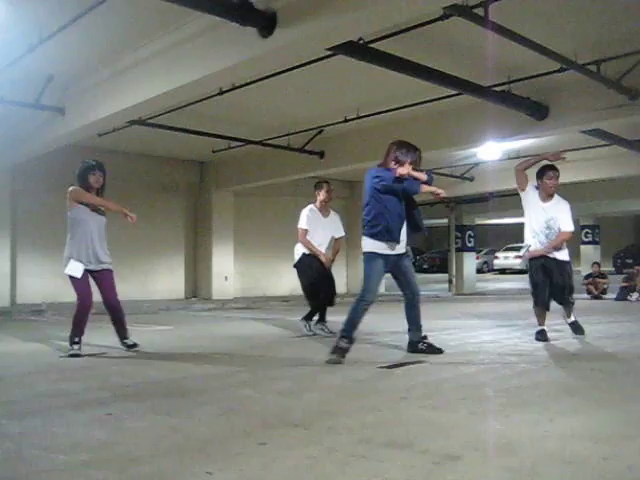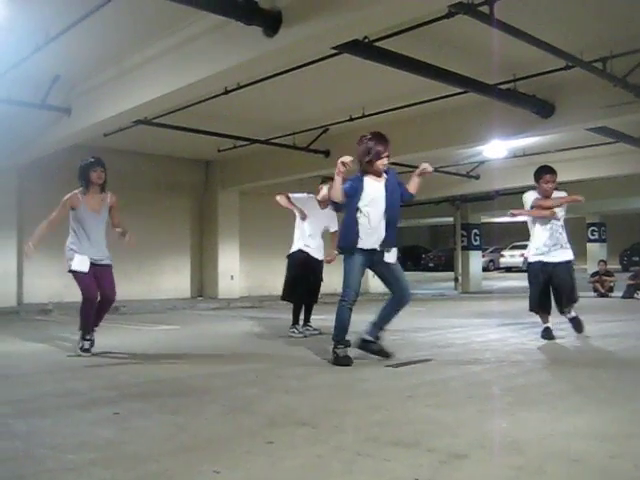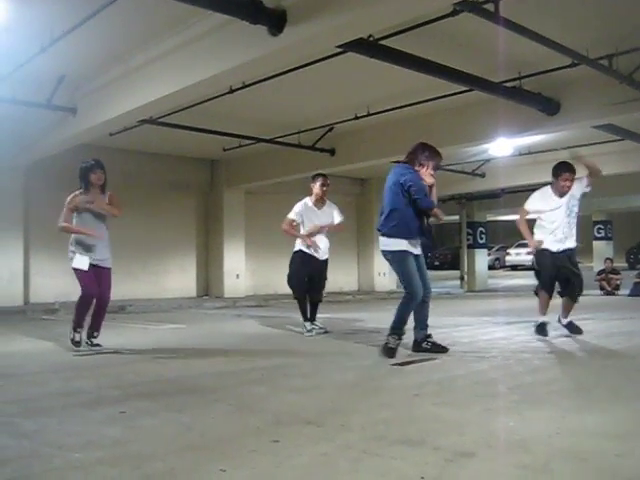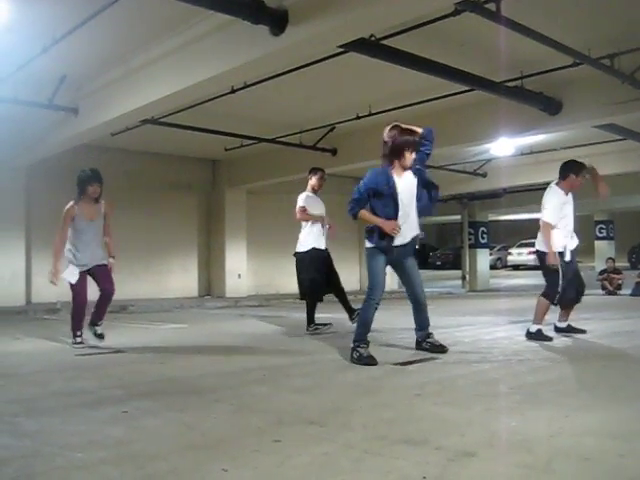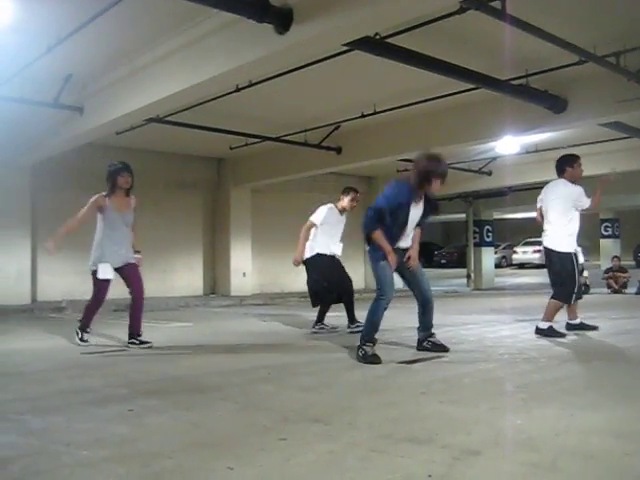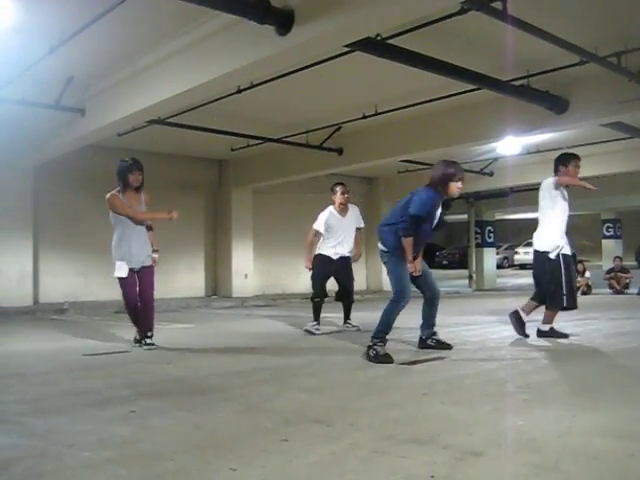
dt=0.5s
person 1, frame 1
left shoulder: (404, 179)
right shoulder: (377, 175)
left elbow: (424, 178)
right elbow: (413, 186)
left wrist: (410, 173)
right wrist: (433, 190)
left hip: (398, 248)
right hip: (376, 248)
left knee: (412, 294)
right knee: (368, 296)
left ankle: (417, 340)
right ankle: (343, 342)
person 1, frame 2
left shoulder: (390, 179)
right shoulder: (355, 181)
left elbow: (406, 196)
right elbow: (338, 202)
left wrist: (419, 175)
right wrist: (339, 173)
left hip: (383, 250)
right hip: (357, 248)
left knee: (403, 294)
right knee: (349, 297)
left ankle: (371, 337)
right ankle: (339, 346)
person 1, frame 3
left shoulder: (405, 176)
right shoulder: (406, 173)
left elbow: (424, 205)
right elbow: (423, 203)
left wrist: (431, 187)
right wrist: (437, 213)
left hip: (411, 244)
right hip: (396, 244)
left knee: (424, 292)
right knee: (414, 292)
left ankle: (421, 338)
right ankle: (393, 336)
person 1, frame 4
left shoulder: (414, 171)
right shoulder: (377, 177)
left elbow: (428, 137)
right elbow: (354, 207)
left wrist: (407, 131)
right wrist: (382, 222)
left hip: (404, 245)
right hip: (378, 245)
left knee: (418, 294)
right knee: (375, 295)
left ankle: (423, 337)
right ankle: (359, 345)
person 1, frame 5
left shoulder: (426, 199)
right shoulder: (397, 192)
right elbow: (371, 222)
left wrist: (414, 249)
right wrist: (389, 252)
left hip: (405, 251)
right hip: (382, 250)
left knee: (425, 294)
right knee: (385, 294)
left ankle: (426, 337)
right ankle: (366, 344)
person 1, frame 6
left shoulder: (438, 201)
right shoulder: (426, 196)
right elbow: (407, 228)
left wrist: (418, 258)
right wrist: (409, 260)
left hip: (412, 254)
right hip: (394, 249)
left knee: (433, 293)
right knee: (402, 296)
left ankle: (427, 336)
right ankle: (376, 344)
person 2, frame 1
left shoulder: (101, 201)
right shoulder: (74, 193)
right elbow: (102, 203)
right wrist: (126, 212)
left hip: (100, 259)
right hip: (77, 259)
left knee: (112, 301)
right knee: (85, 301)
left ankle: (124, 337)
right ankle: (75, 341)
person 2, frame 2
left shoulder: (110, 199)
right shoulder: (74, 198)
left elbow: (116, 224)
right elbow: (51, 220)
left wrist: (124, 232)
right wrist: (33, 241)
left hip: (101, 256)
right hip: (79, 255)
left knee: (109, 295)
right knee: (91, 296)
left ankle: (91, 329)
right ankle: (85, 337)
person 2, frame 3
left shoulder: (109, 197)
right shoulder: (75, 198)
left elbow: (117, 212)
right elbow: (61, 225)
left wrist: (92, 204)
right wrist: (82, 230)
left hip: (102, 255)
right hip: (80, 253)
left knee: (104, 296)
right knee: (89, 291)
left ankle: (92, 335)
right ankle: (76, 330)
person 2, frame 4
left shoulder: (104, 207)
right shoulder: (72, 209)
right elbow: (61, 238)
left wrist: (111, 257)
right wrist: (55, 267)
left hip: (97, 258)
right hip: (75, 259)
left knee: (108, 289)
right knee: (80, 300)
left ankle: (96, 322)
right ankle: (77, 335)
person 2, frame 5
left shoulder: (132, 201)
right shoulder: (101, 200)
right elbow: (77, 220)
left wrist: (136, 251)
right wrist: (56, 239)
left hip: (125, 256)
right hip: (103, 256)
left knee: (138, 293)
right knee: (98, 298)
left ankle: (135, 335)
right ankle: (82, 330)
person 2, frame 6
left shoulder: (143, 197)
right shoulder: (113, 198)
right elbow: (137, 216)
left wrist: (154, 249)
right wrist: (167, 215)
left hip: (144, 254)
right hip: (124, 255)
left knee: (147, 296)
right knee: (130, 298)
left ankle: (147, 335)
right ankle: (139, 330)
person 3, frame 1
left shoulder: (562, 205)
right shoulder: (529, 194)
left elbow: (566, 235)
right elbow: (519, 169)
left wrist: (543, 250)
right wrist: (543, 157)
left hip: (558, 254)
right hip: (536, 253)
left knee: (565, 291)
right knee: (540, 293)
left ankle: (570, 318)
right ankle: (541, 327)
person 3, frame 2
left shoulder: (561, 196)
right shoulder: (529, 195)
left elbow: (549, 213)
right elbow: (541, 203)
left wrist: (523, 212)
right wrist: (571, 199)
left hip: (561, 255)
right hip: (537, 256)
left knee: (566, 290)
right knee: (538, 295)
left ankle: (570, 313)
right ankle: (546, 325)
person 3, frame 3
left shoulder: (576, 189)
right shoulder: (539, 196)
left elbow: (596, 173)
right elbow: (521, 217)
left wrist: (584, 163)
right wrist: (530, 239)
left hip: (567, 248)
right hip: (545, 249)
left knee: (574, 283)
right knee: (546, 283)
left ankle: (565, 319)
right ankle: (542, 320)
person 3, frame 4
left shoulder: (565, 187)
right shoulder: (554, 197)
left elbow: (590, 170)
right elbow: (546, 226)
left wrist: (599, 183)
right wrist: (550, 253)
left hip: (565, 248)
right hip: (553, 250)
left knee: (576, 286)
right knee: (555, 288)
left ankle: (562, 323)
right ankle: (534, 329)
person 3, frame 5
left shoulder: (548, 188)
right shoulder: (574, 190)
left elbow: (539, 216)
right elbow: (592, 205)
right wrist: (603, 186)
left hip: (550, 244)
right hip: (563, 246)
left knee: (569, 284)
right knee: (568, 286)
left ankle: (574, 321)
right ankle: (544, 325)
person 3, frame 6
left shoulder: (559, 190)
right shoulder: (550, 183)
right elbow: (564, 180)
right wrist: (585, 184)
left hip: (554, 245)
right hip: (551, 246)
left knee: (549, 288)
right knee: (560, 288)
left ankle: (520, 314)
right ankle: (545, 327)
person 4, frame 1
left shoulder: (335, 217)
right shoulder: (308, 212)
left elbow: (338, 241)
right elbow: (301, 237)
left wrist: (329, 258)
right wrist: (321, 254)
left hip: (321, 257)
right hip: (305, 255)
left knee: (326, 288)
right knee: (323, 284)
left ankle: (308, 319)
right ankle: (321, 321)
person 4, frame 2
left shoulder: (331, 212)
right shoulder: (305, 199)
left elbow: (334, 233)
right elbow: (280, 197)
left wrist: (333, 252)
right wrist: (295, 208)
left hip: (317, 255)
right hip: (300, 251)
left knee: (312, 289)
right knee: (299, 288)
left ankle: (306, 324)
right ankle: (294, 325)
person 4, frame 3
left shoulder: (331, 207)
right shoulder: (302, 206)
left elbow: (339, 226)
right elbow: (286, 226)
left wrist: (318, 229)
right wrist: (304, 239)
left hip: (321, 255)
right hip: (303, 252)
left knee: (316, 289)
right knee: (298, 283)
left ankle: (312, 321)
right ankle: (306, 321)
person 4, frame 4
left shoulder: (317, 199)
right shoulder: (304, 197)
right elbow: (300, 215)
left wrist: (327, 224)
right wrist: (321, 218)
left hip: (320, 247)
right hip: (309, 249)
left knee: (333, 281)
right knee: (314, 286)
left ankle: (351, 312)
right ankle: (311, 324)
person 4, frame 5
left shoulder: (344, 215)
right shoulder: (326, 211)
right elbow: (306, 228)
right wrist: (299, 252)
left hip: (331, 256)
right hip: (317, 255)
left knee: (345, 285)
right knee: (328, 290)
left ankle: (352, 322)
right ankle: (318, 323)
person 4, frame 6
left shoulder: (355, 211)
right shoulder: (326, 215)
left elbow: (359, 229)
right elbow: (312, 236)
left wrist: (358, 249)
right wrist: (308, 259)
left hip: (344, 257)
right hip: (324, 255)
left knee: (348, 290)
right knee: (318, 287)
left ankle: (347, 321)
right ankle: (315, 322)
